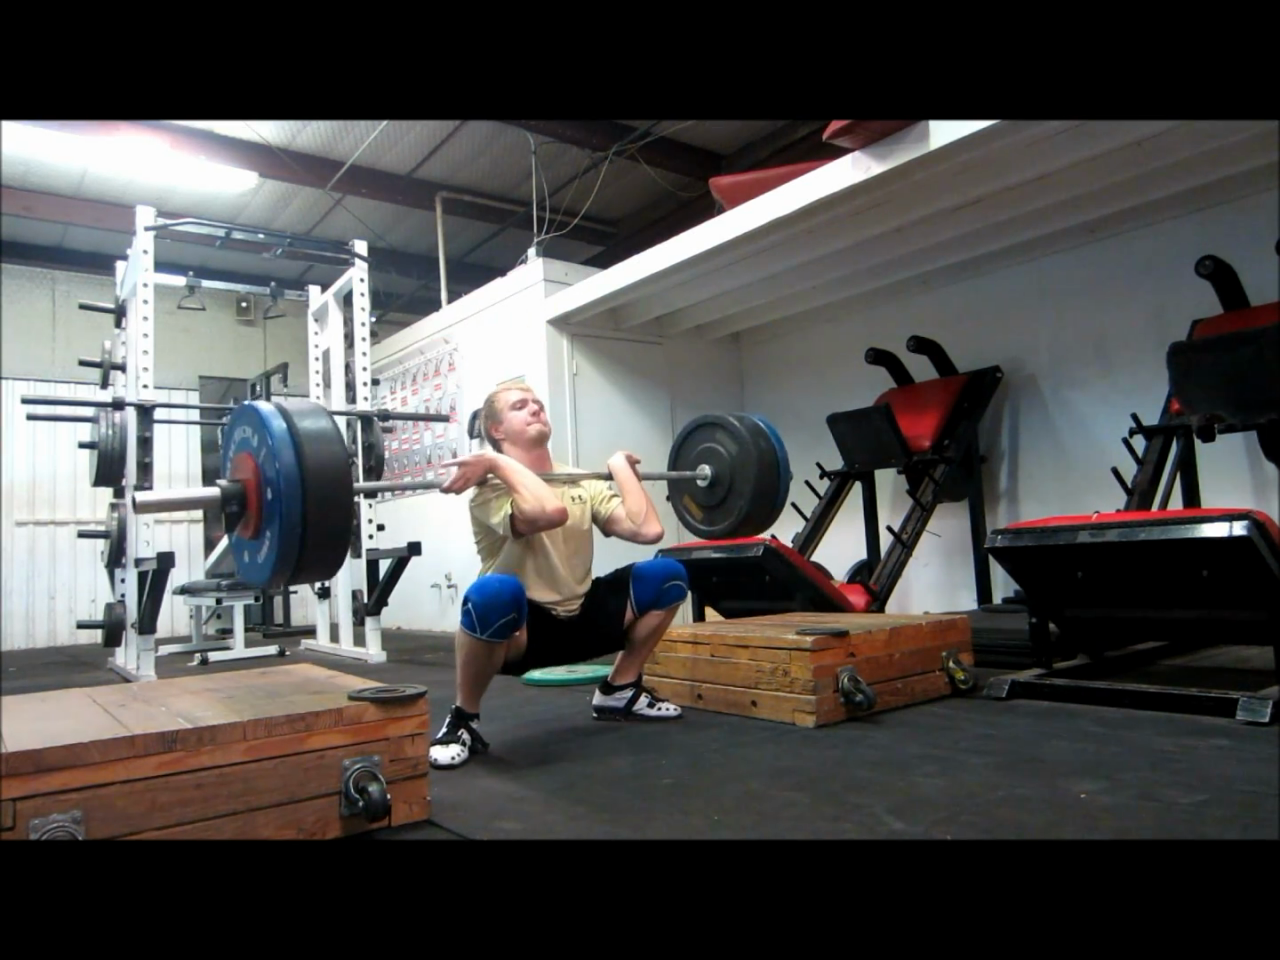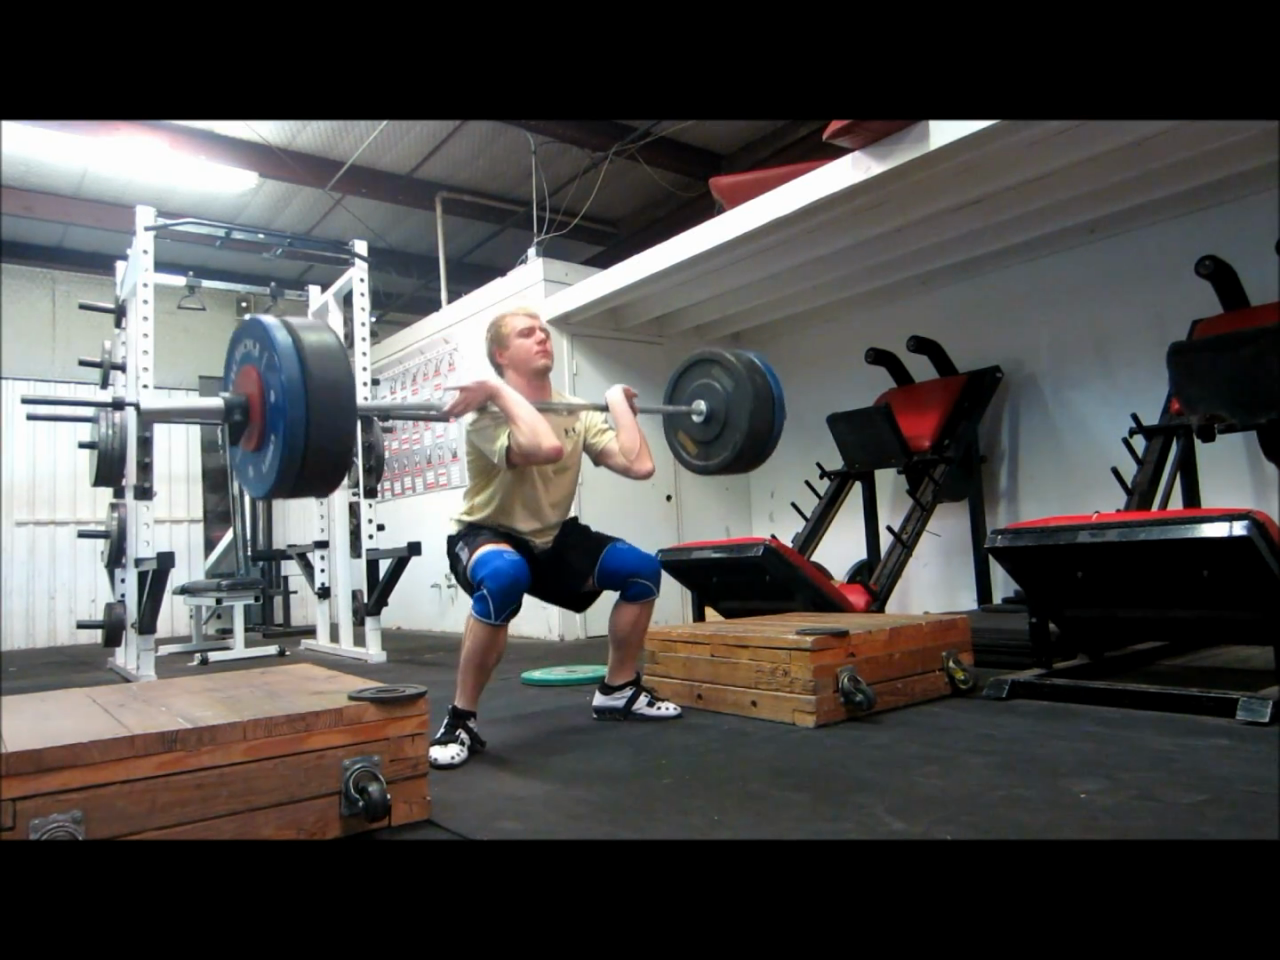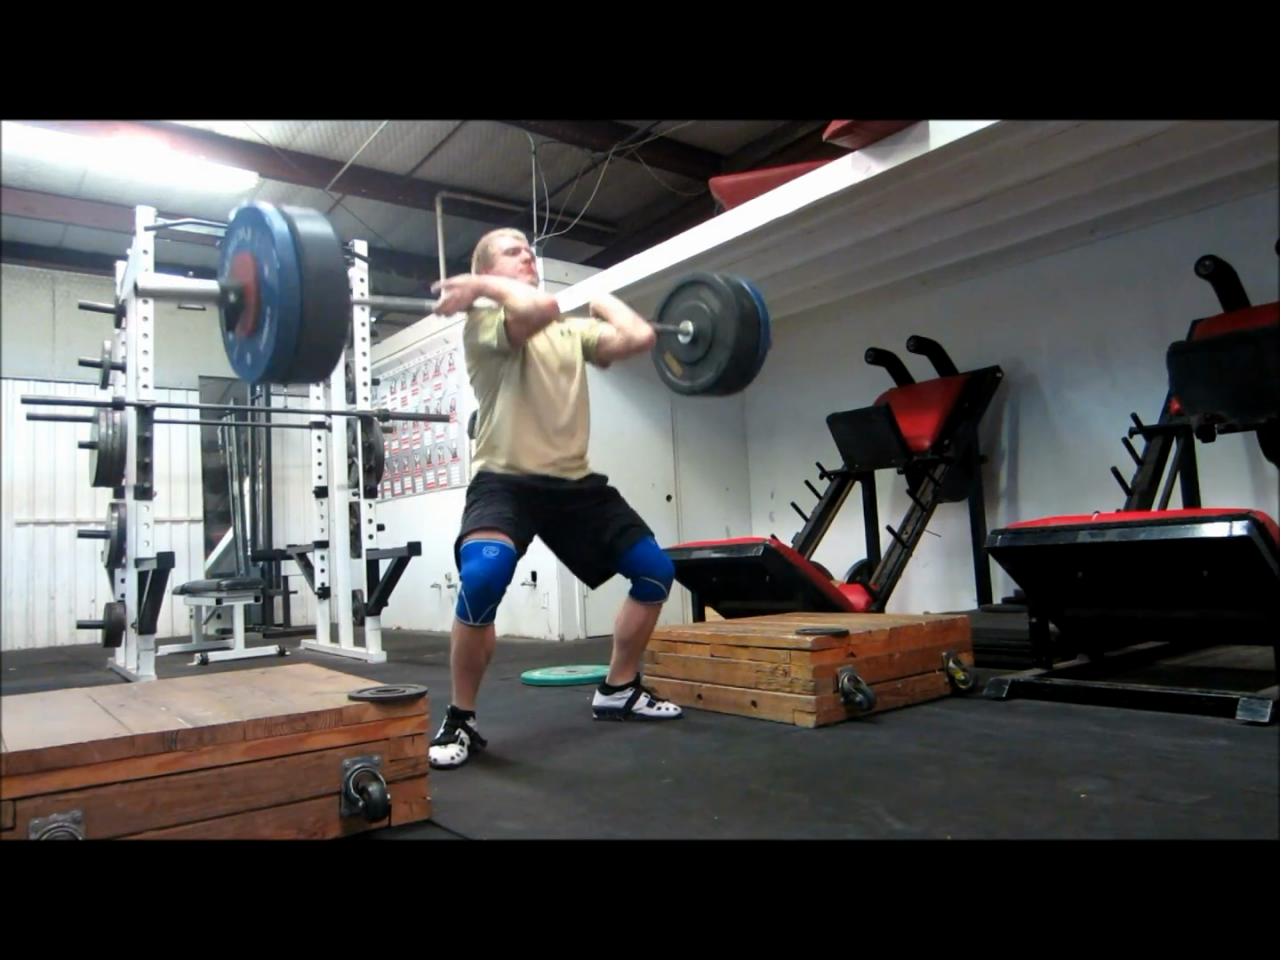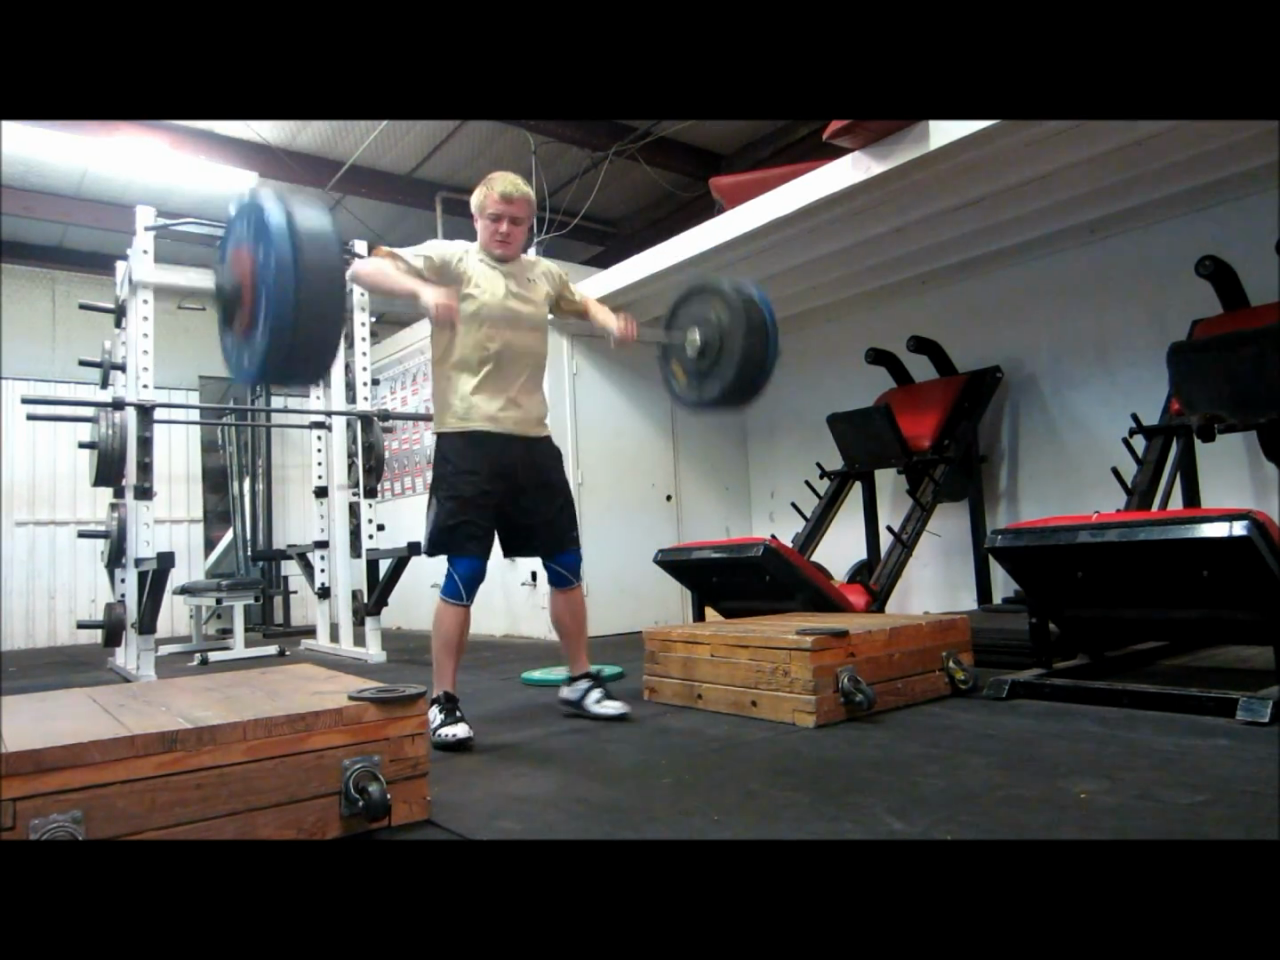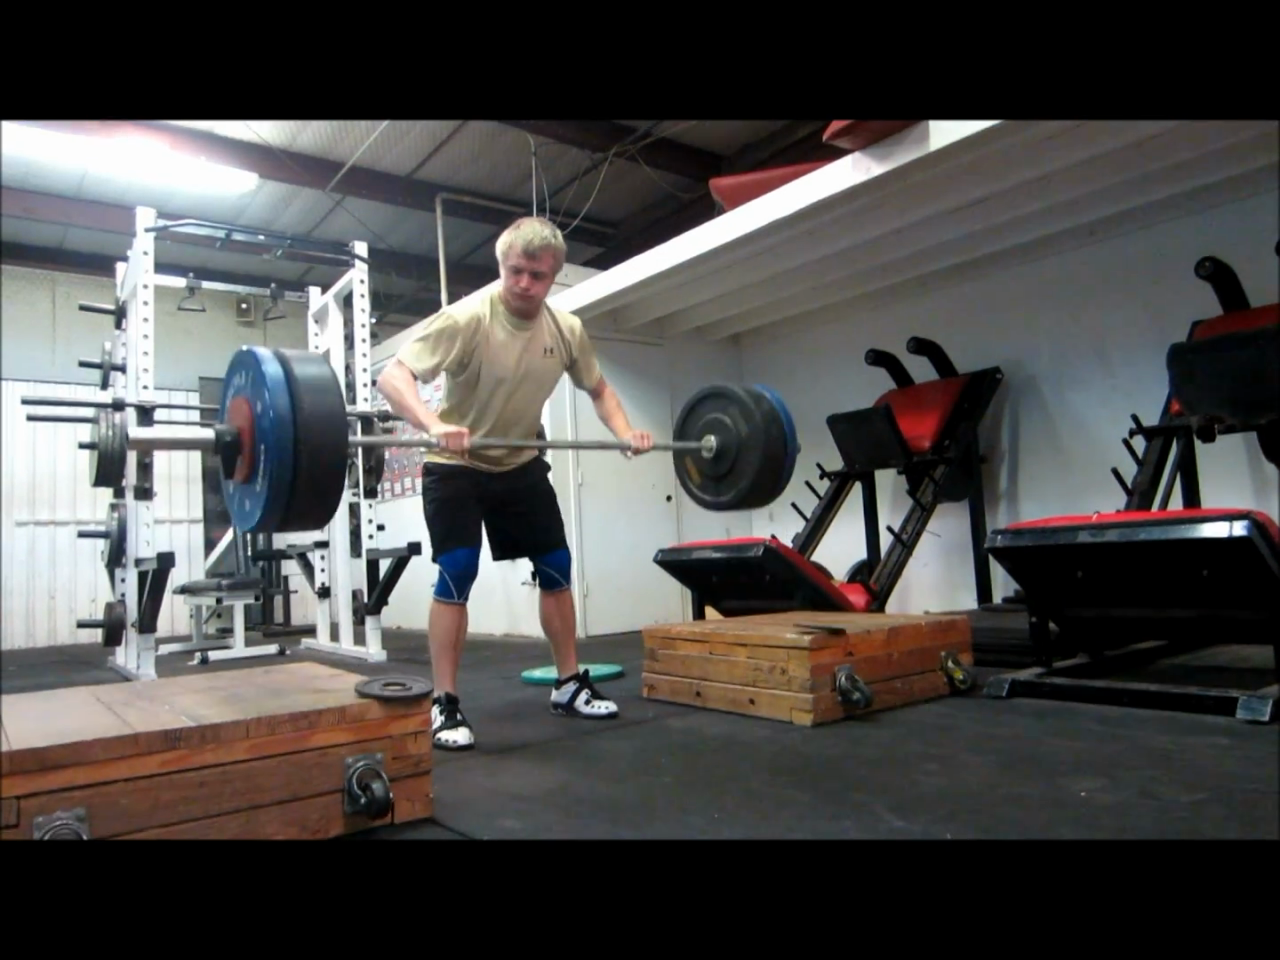
dt=0.5s
person 1, frame 1
left shoulder: (585, 484)
right shoulder: (493, 492)
left elbow: (648, 530)
right elbow: (550, 512)
left wrist: (621, 468)
right wrist: (498, 460)
left hip: (577, 617)
right hip: (515, 625)
left knee: (669, 575)
right knee: (493, 592)
left ankle: (620, 690)
right ankle: (462, 722)
person 1, frame 2
left shoulder: (579, 414)
right shoulder: (491, 416)
left elbow: (640, 465)
right elbow: (546, 448)
left wrist: (618, 401)
right wrist: (498, 390)
left hip: (550, 537)
right hip: (488, 535)
left knee: (642, 571)
right knee: (505, 577)
left ankle: (618, 690)
right ankle: (461, 721)
person 1, frame 3
left shoulder: (574, 330)
right shoulder: (486, 322)
left elbow: (640, 337)
right elbow: (540, 307)
left wrist: (604, 303)
right wrist: (481, 287)
left hip: (574, 480)
right hip: (505, 481)
left knee: (655, 570)
right knee: (483, 578)
left ankle: (618, 689)
right ankle: (460, 721)
person 1, frame 4
left shoulder: (546, 274)
right shoulder: (450, 258)
left elbow: (584, 306)
right elbow: (364, 268)
left wrist: (610, 320)
right wrist: (423, 290)
left hip: (532, 442)
right hip: (468, 441)
left knee: (565, 561)
right knee: (466, 570)
left ankle: (581, 682)
right ankle: (444, 703)
person 1, frame 5
left shoulder: (567, 330)
right shoulder: (467, 318)
left elbow: (599, 388)
right elbow: (393, 375)
left wrist: (624, 430)
right wrist: (433, 423)
left hip: (519, 464)
right hip: (454, 463)
left knee: (556, 565)
right knee: (458, 569)
left ankle: (569, 684)
right ankle: (444, 704)
